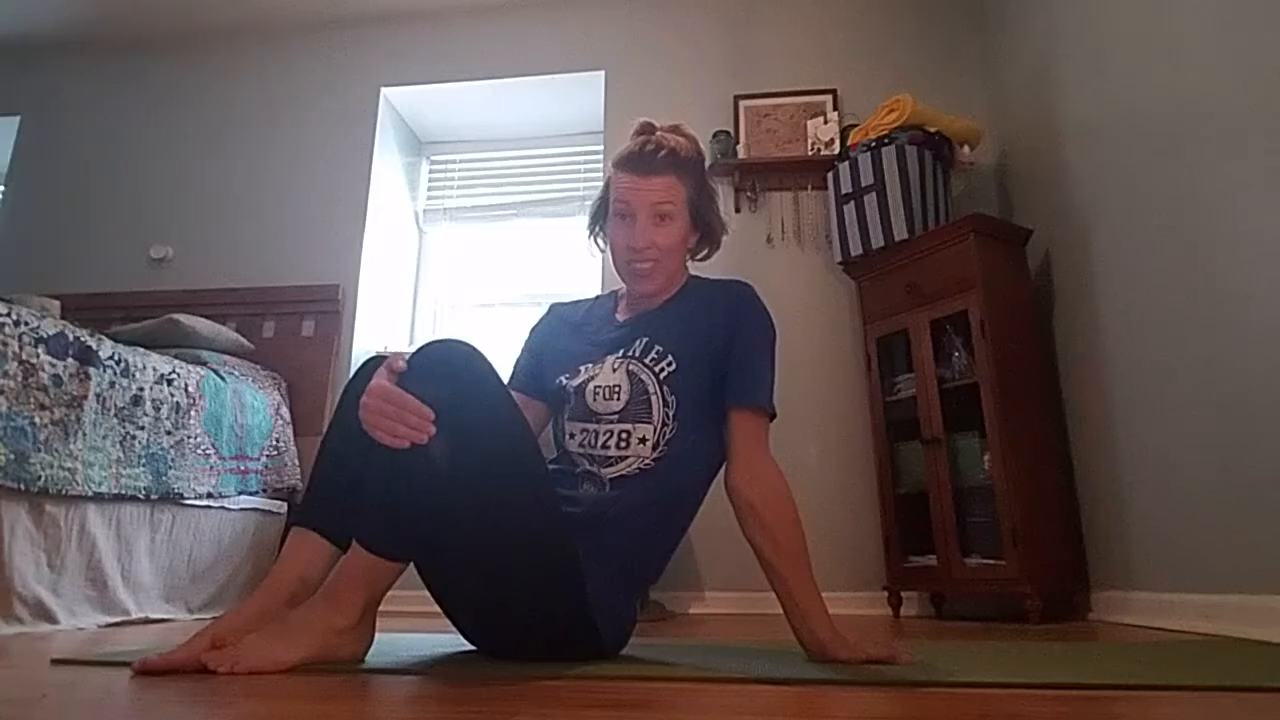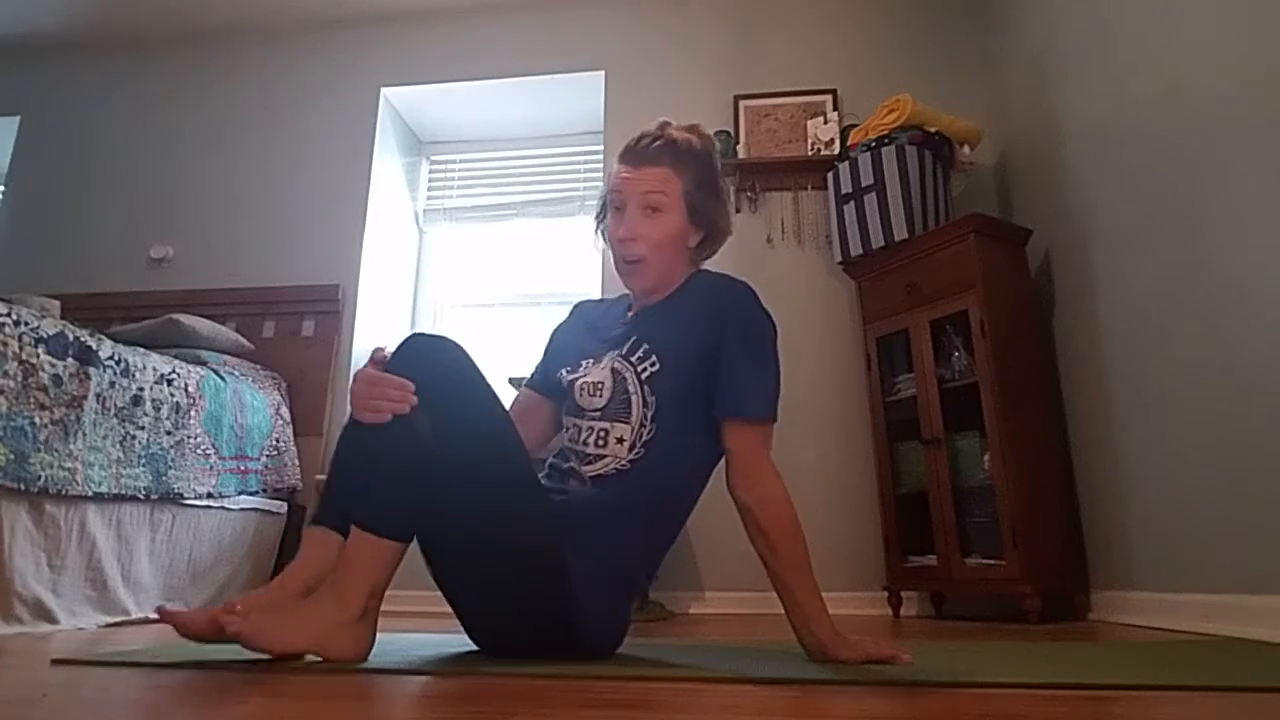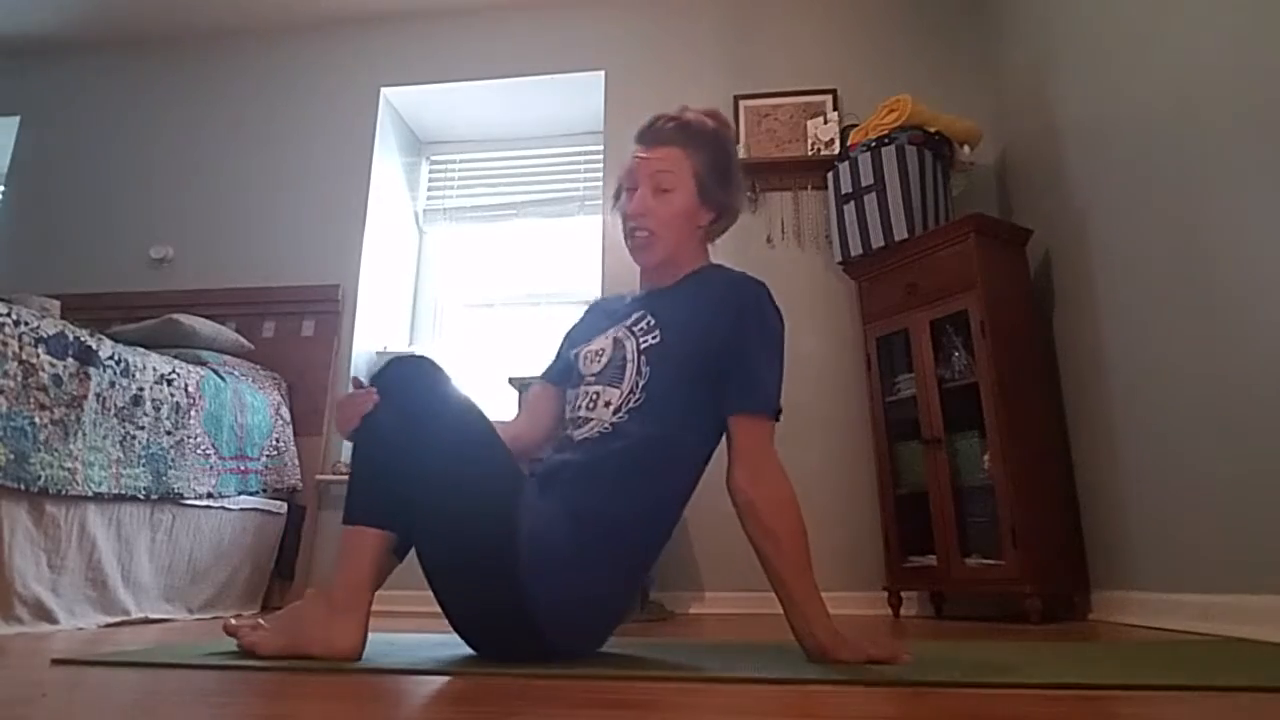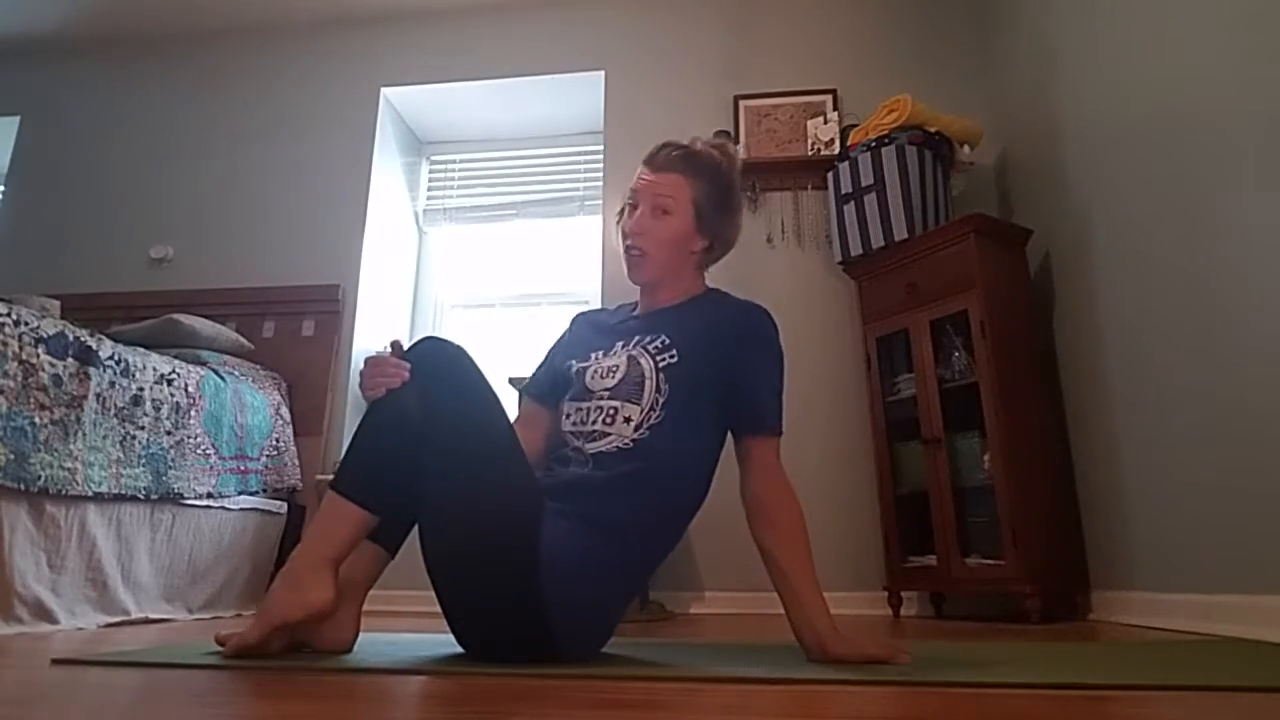
dt=0.7s
person 1, frame 1
left shoulder: (729, 313)
right shoulder: (563, 324)
left elbow: (751, 476)
right elbow: (497, 444)
left wrist: (819, 633)
right wrist: (393, 402)
left hip: (581, 603)
right hip: (512, 586)
left knee: (450, 369)
right knee: (384, 378)
left ankle: (340, 614)
right ankle: (266, 608)
person 1, frame 2
left shoulder: (727, 310)
right shoulder: (583, 323)
left elbow: (752, 478)
right elbow: (508, 440)
left wrist: (820, 636)
right wrist: (389, 403)
left hip: (573, 601)
right hip: (516, 582)
left knee: (433, 362)
right knee: (401, 381)
left ankle: (344, 608)
right ankle: (296, 589)
person 1, frame 3
left shoulder: (736, 303)
right shoulder: (601, 318)
left elbow: (753, 472)
right elbow: (523, 432)
left wrist: (818, 633)
right wrist: (387, 421)
left hip: (555, 589)
right hip: (526, 586)
left knee: (412, 382)
right knee: (408, 395)
left ankle: (340, 609)
right ankle: (344, 604)
person 1, frame 4
left shoulder: (737, 329)
right shoulder: (588, 329)
left elbow: (764, 485)
right elbow: (518, 450)
left wrist: (820, 634)
right wrist: (404, 403)
left hip: (558, 596)
right hip: (511, 594)
left knee: (439, 363)
right knee: (417, 384)
left ankle: (309, 574)
right ankle: (333, 602)
